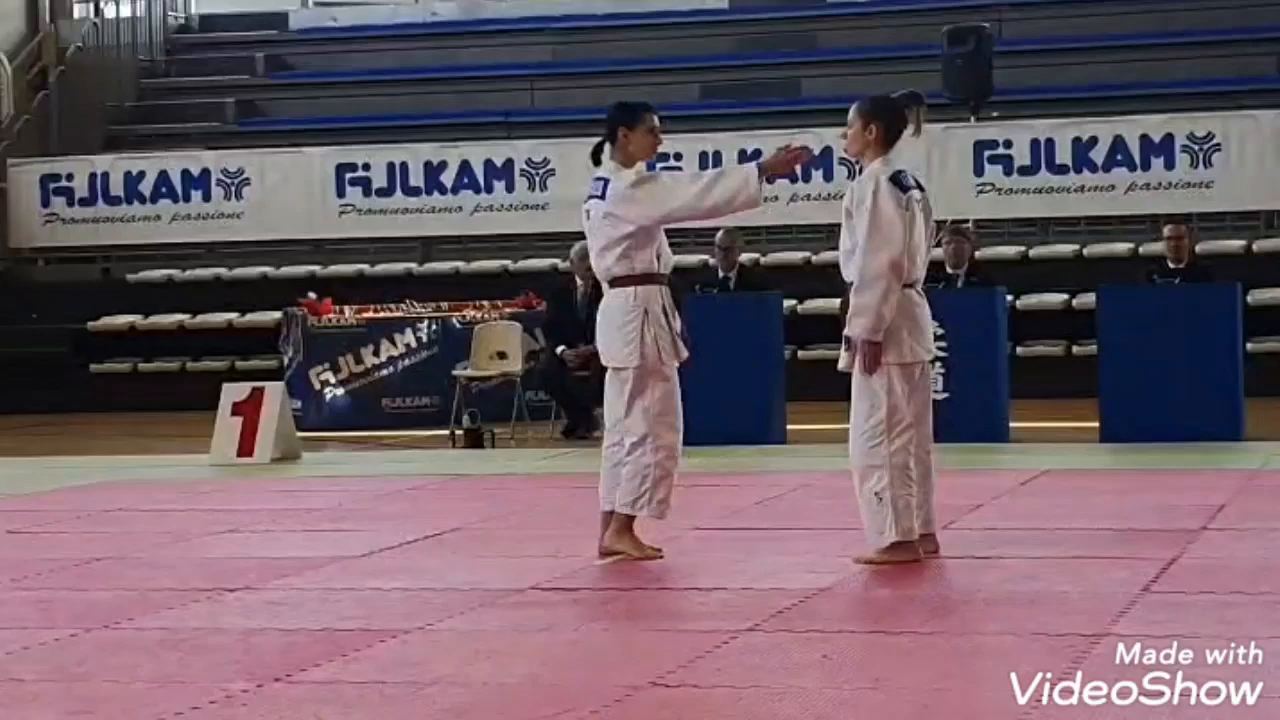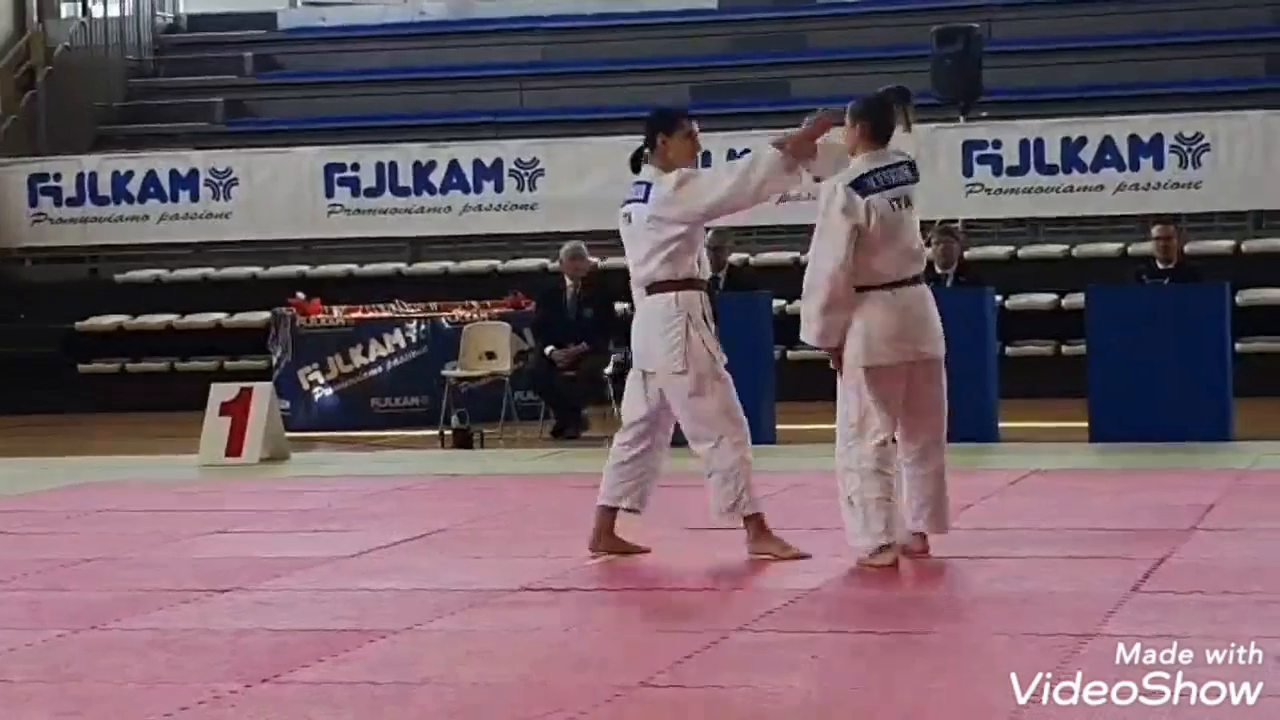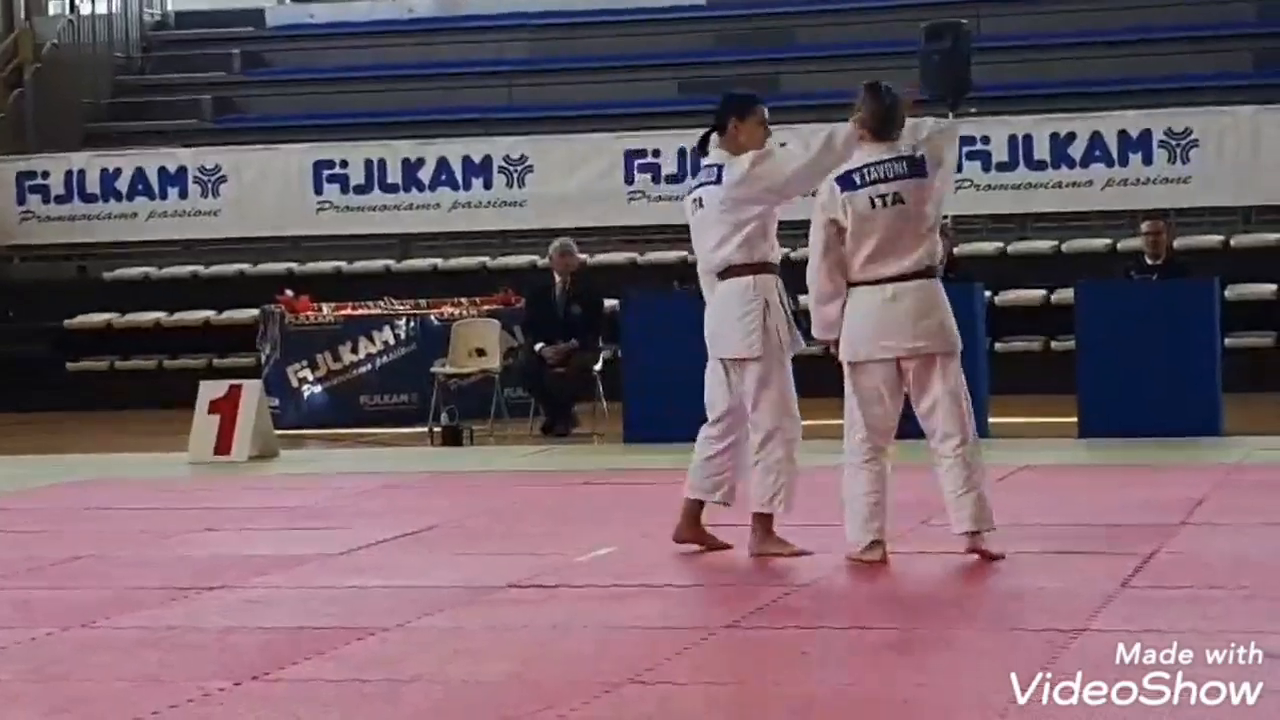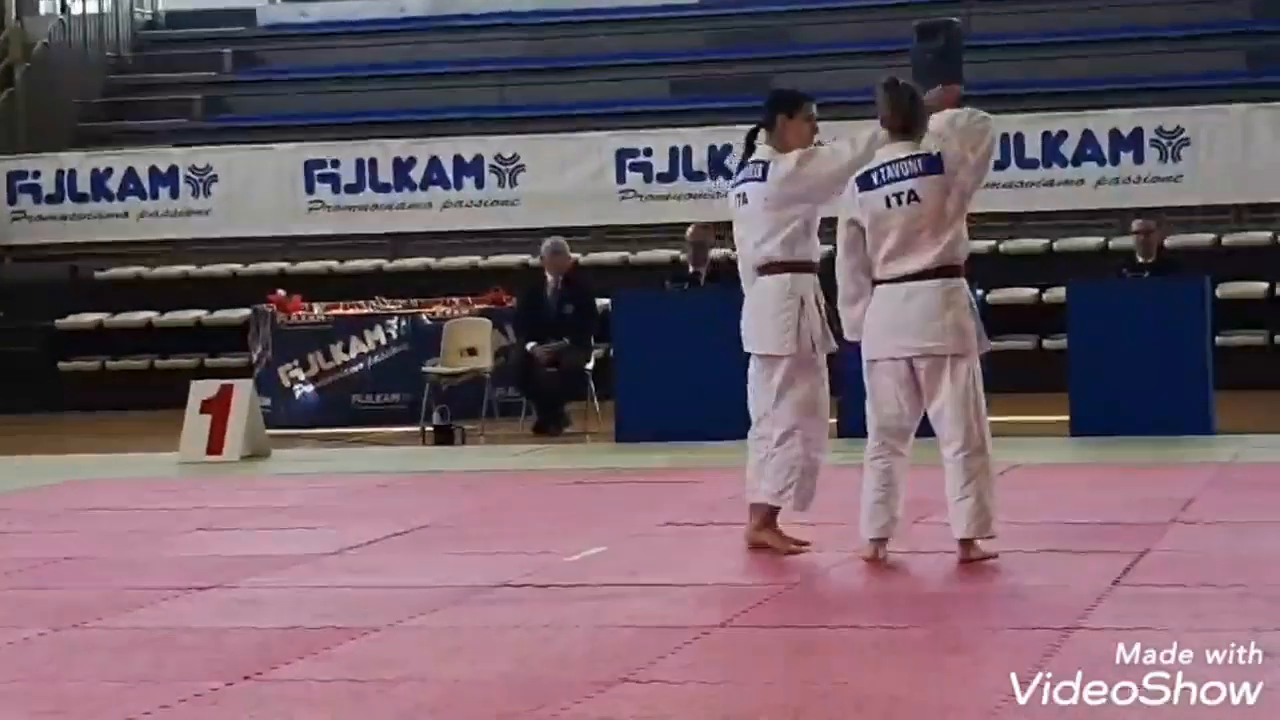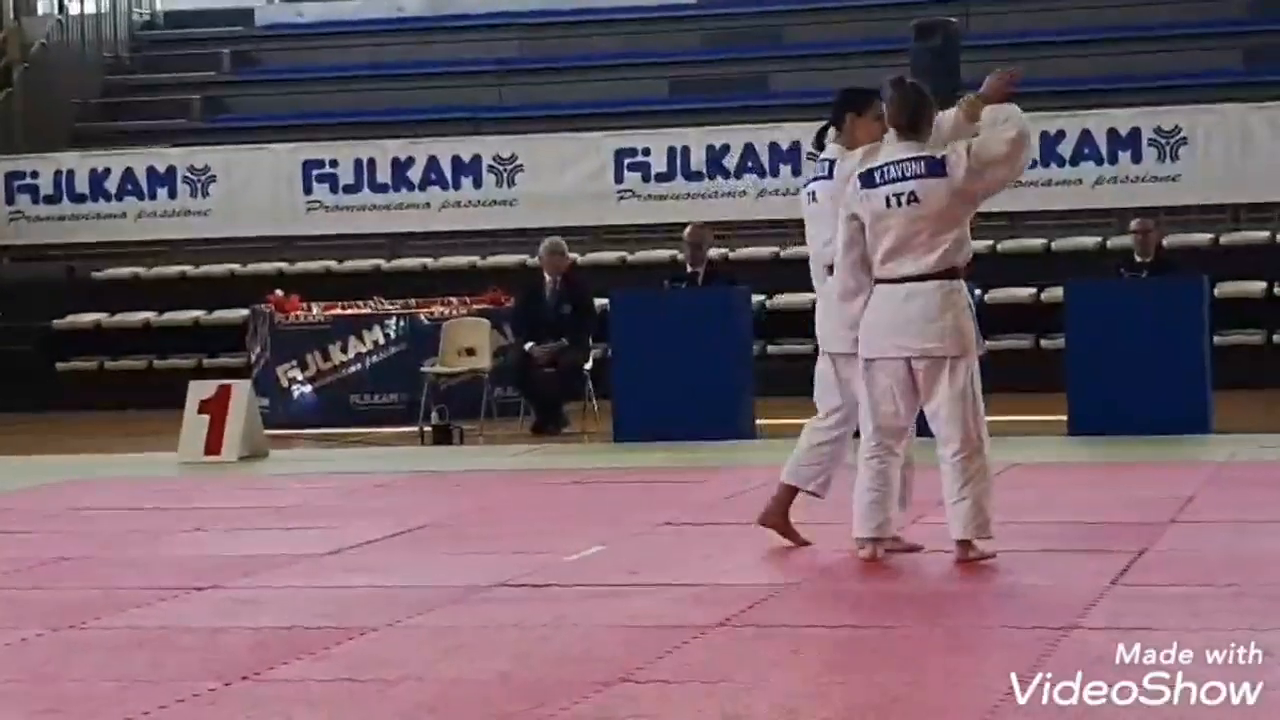
dt=0.4s
person 1, frame 1
left shoulder: (876, 183)
right shoulder: (909, 182)
left elbow: (879, 264)
left wrist: (866, 330)
left hip: (887, 323)
right hip: (910, 317)
left knee: (878, 436)
right knee: (909, 434)
left ankle: (897, 537)
right ankle: (920, 532)
person 1, frame 2
left shoulder: (844, 189)
right shoulder: (908, 170)
left elbow: (830, 269)
left wrist: (827, 333)
left hip: (871, 321)
right hip: (917, 313)
left knee: (865, 440)
right knee: (923, 435)
left ankle: (878, 543)
right ankle: (922, 531)
person 1, frame 3
left shoulder: (838, 187)
right shoulder: (925, 164)
left elbow: (824, 269)
right elbow: (942, 131)
left wrist: (831, 328)
right wrist: (900, 124)
left hip: (867, 317)
right hip: (922, 308)
left knee: (867, 439)
right knee: (953, 429)
left ankle: (868, 539)
right ankle: (973, 533)
person 1, frame 4
left shoulder: (859, 186)
right shoulder: (948, 162)
left elbow: (851, 270)
right elbow: (980, 124)
left wrist: (860, 326)
right wrist: (936, 115)
left hip: (886, 315)
right hip: (942, 309)
left knee: (885, 436)
right knee: (961, 433)
left ankle: (875, 537)
right ankle: (969, 537)
person 1, frame 5
left shoulder: (863, 181)
right shoulder: (955, 167)
left elbow: (850, 266)
right elbow: (1016, 139)
left wrist: (855, 323)
right wrist: (991, 103)
left hip: (883, 315)
right hip: (941, 311)
left knee: (881, 435)
right knee: (960, 433)
left ankle: (872, 536)
right ankle: (968, 537)
person 2, frame 1
left shoulder: (607, 186)
right shoulder: (628, 187)
right elbow: (697, 194)
right wrist: (766, 168)
left hip: (625, 312)
right hip: (637, 316)
left knee: (626, 429)
right knee: (655, 427)
left ankle: (615, 530)
right ankle: (619, 528)
person 2, frame 2
left shoulder: (638, 196)
right shoulder: (673, 191)
right elbow: (740, 181)
right wrist: (797, 143)
left hip: (655, 321)
right hip: (680, 323)
left knee: (642, 429)
right knee: (723, 429)
left ankle: (604, 530)
right ankle: (758, 533)
person 2, frame 3
left shoulder: (703, 181)
right shoulder: (746, 172)
right elbow: (811, 157)
left hip: (724, 304)
right hip: (753, 303)
left knee: (726, 420)
right knee: (772, 422)
left ankle: (690, 520)
right ankle: (762, 533)
person 2, frame 4
left shoulder: (750, 175)
right shoulder: (790, 171)
right elbow: (857, 152)
left hip: (762, 302)
right hip: (790, 304)
left knee: (771, 418)
right knee: (803, 419)
left ankle: (763, 521)
right ankle: (763, 521)
person 2, frame 5
left shoulder: (822, 172)
right shoulder: (858, 168)
right wrist: (980, 100)
left hip: (837, 304)
right hip: (861, 302)
left knee: (834, 414)
left ankle: (779, 508)
person 3, frame 1
right shoulder: (559, 294)
right elbow: (550, 329)
left wrist: (592, 348)
right wrist: (562, 351)
left hip: (598, 352)
right hip: (566, 352)
left knee: (600, 369)
right knee: (547, 369)
left ankle: (582, 418)
right ankle: (579, 418)
person 3, frame 2
left shoulder: (599, 292)
right shoulder: (549, 294)
left elbow: (606, 330)
right elbow: (539, 330)
left wrist: (582, 348)
right wrist: (551, 351)
left hip: (590, 351)
right hip: (557, 352)
left knee: (589, 369)
right knee: (537, 369)
left ankle: (571, 417)
right ankle: (566, 417)
person 3, frame 3
left shoulder: (588, 289)
right shoulder: (538, 290)
left elbow: (595, 327)
right elbow: (528, 327)
left wrist: (571, 345)
right wrist: (541, 347)
left hip: (579, 348)
right hip: (547, 348)
left knee: (579, 365)
right knee: (528, 365)
left ankle: (561, 414)
right ankle: (556, 413)
person 3, frame 4
left shoulder: (580, 287)
right shoulder: (531, 289)
left elbow: (588, 326)
right elbow: (520, 325)
left wrist: (563, 344)
right wrist: (532, 346)
left hip: (571, 346)
right hip: (538, 347)
left knee: (570, 363)
right knee: (519, 363)
left ankle: (552, 413)
right ankle: (547, 413)
person 3, frame 5
left shoulder: (578, 287)
right shoulder: (529, 288)
left elbow: (586, 326)
right elbow: (518, 325)
left wrist: (562, 344)
right wrist: (531, 347)
left hip: (569, 346)
right hip: (536, 347)
left knee: (570, 362)
right knee: (516, 363)
left ankle: (551, 413)
right ankle: (546, 413)
